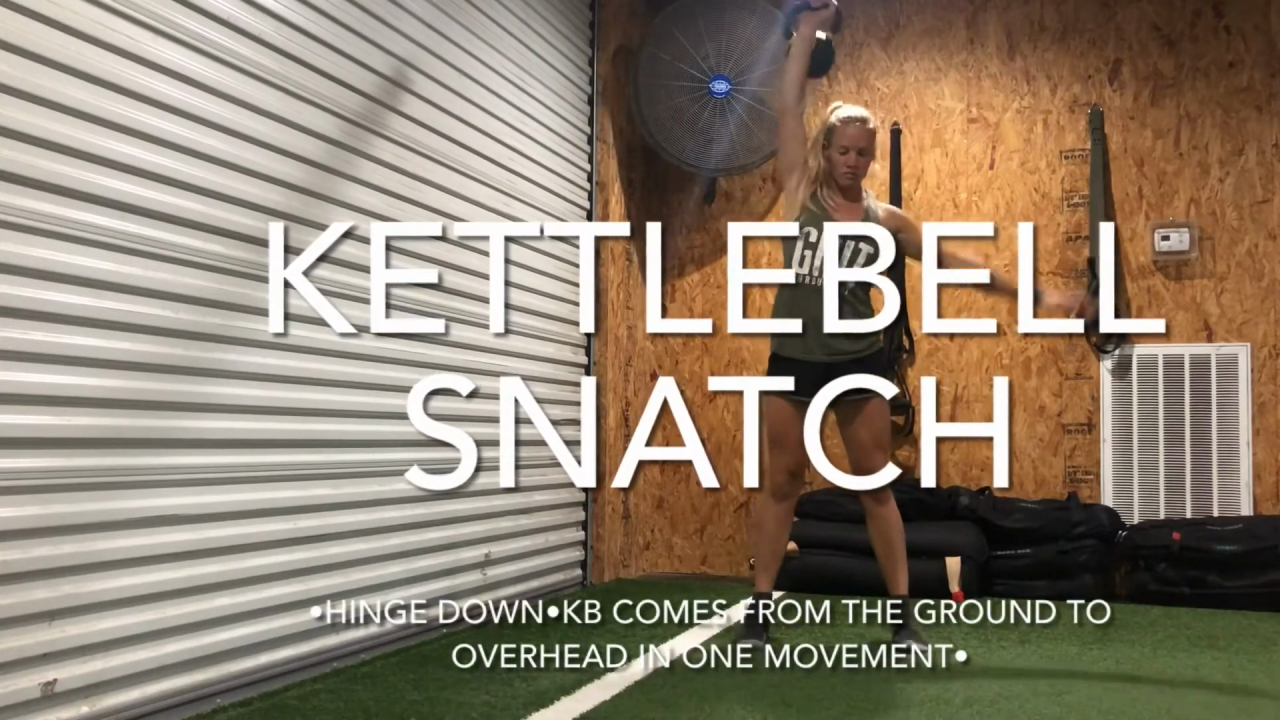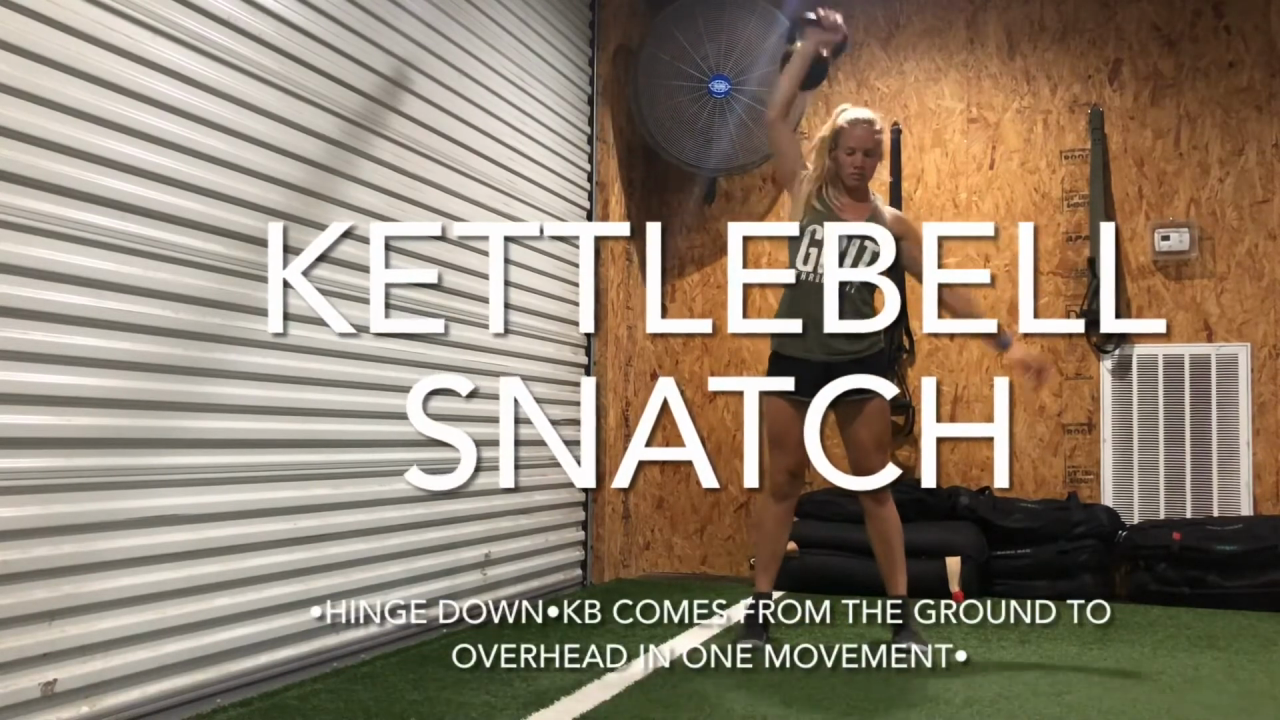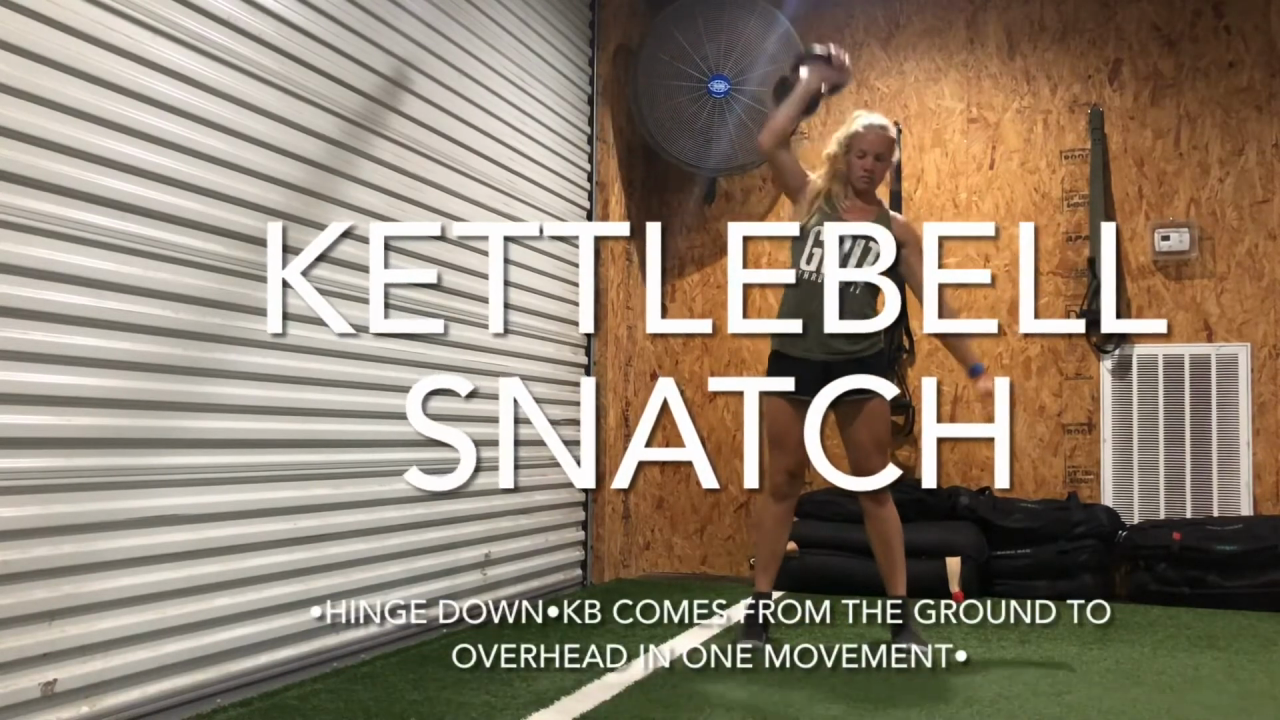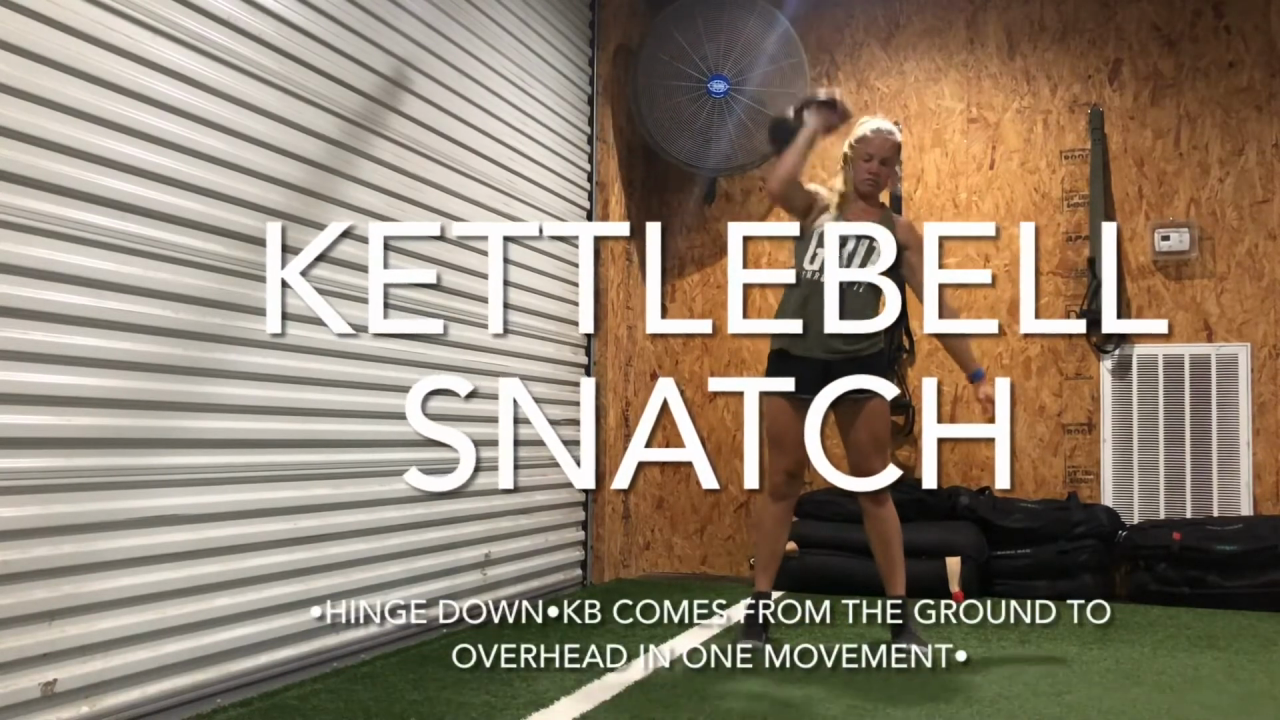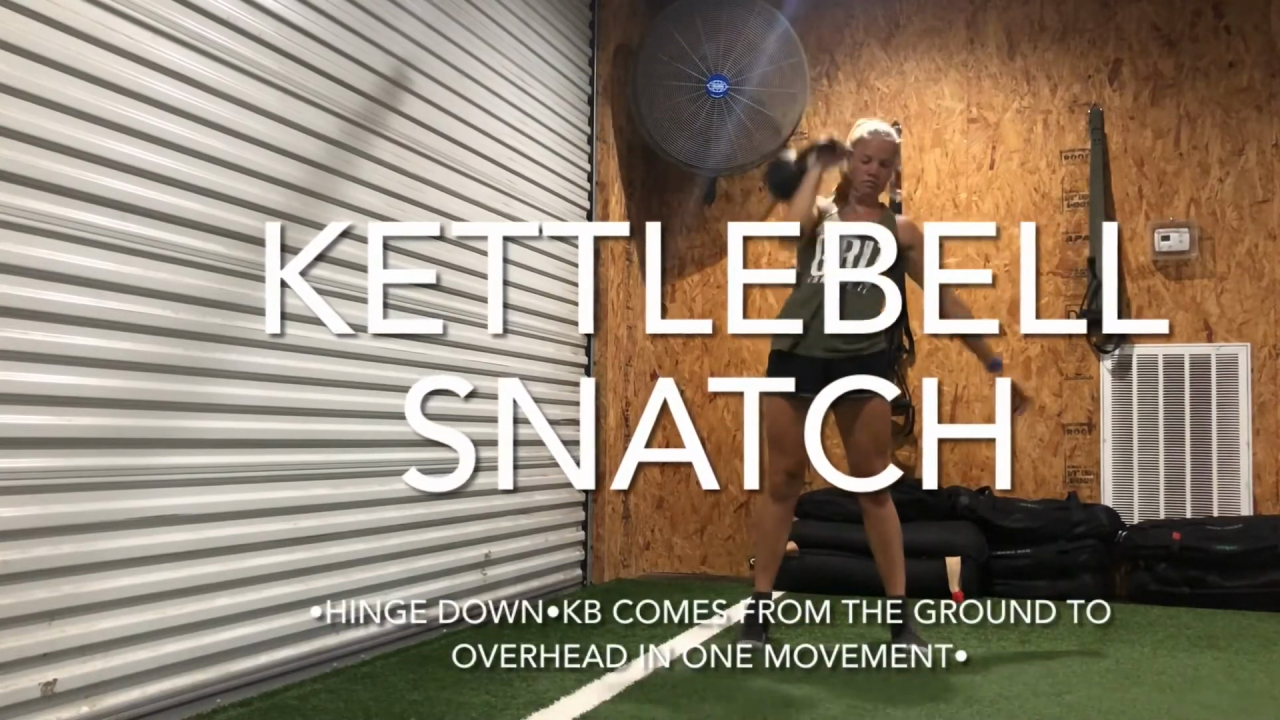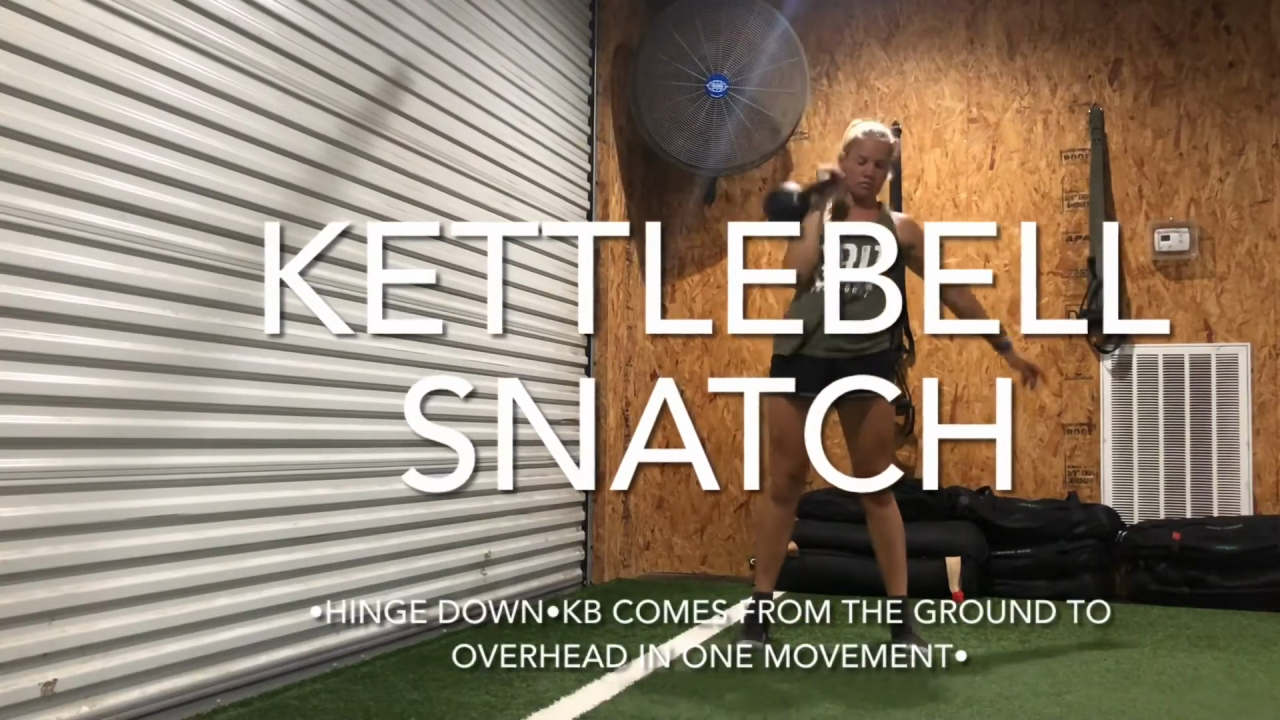
dt=0.1s
person 1, frame 1
left shoulder: (888, 220)
right shoulder: (801, 191)
left elbow: (961, 262)
right elbow: (786, 110)
left wrist: (1033, 296)
left hip: (860, 361)
right hip: (794, 358)
left knee: (874, 487)
right knee: (780, 483)
left ankle: (902, 613)
right ankle: (760, 607)
person 1, frame 2
left shoulder: (891, 222)
right shoulder: (806, 194)
left elbow: (946, 288)
right elbow: (775, 116)
left wrist: (1005, 341)
right wrist: (809, 47)
left hip: (861, 362)
right hip: (795, 358)
left knee: (874, 486)
right knee: (781, 483)
left ankle: (900, 612)
right ankle: (760, 607)
person 1, frame 3
left shoulder: (899, 230)
right shoulder: (812, 197)
left elbow: (933, 304)
right elbow: (770, 144)
left wrist: (975, 369)
right wrist: (810, 84)
left hip: (864, 361)
right hip: (795, 357)
left knee: (874, 488)
right knee: (782, 482)
left ankle: (902, 616)
right ankle: (758, 610)
person 1, frame 4
left shoulder: (901, 230)
right shoulder: (816, 206)
left elbow: (937, 306)
right elbow: (776, 185)
left wrist: (977, 375)
right wrist: (811, 128)
left hip: (861, 360)
right hip: (794, 356)
left knee: (874, 486)
right knee: (781, 481)
left ankle: (899, 613)
right ankle: (759, 606)
person 1, frame 5
left shoulder: (903, 231)
right shoulder: (821, 211)
left elbow: (946, 300)
right elbow: (793, 228)
left wrist: (996, 366)
right wrist: (813, 177)
left hip: (864, 360)
right hip: (796, 355)
left knee: (873, 487)
right knee: (781, 482)
left ankle: (900, 615)
right ankle: (759, 607)
person 1, frame 6
left shoulder: (901, 228)
right shoulder: (818, 217)
left elbow: (952, 292)
right elbow: (798, 267)
left wrist: (1006, 348)
right wrist: (819, 205)
left hip: (868, 360)
right hip: (800, 356)
left knee: (876, 487)
right knee: (784, 483)
left ankle: (901, 614)
right ankle: (760, 606)
